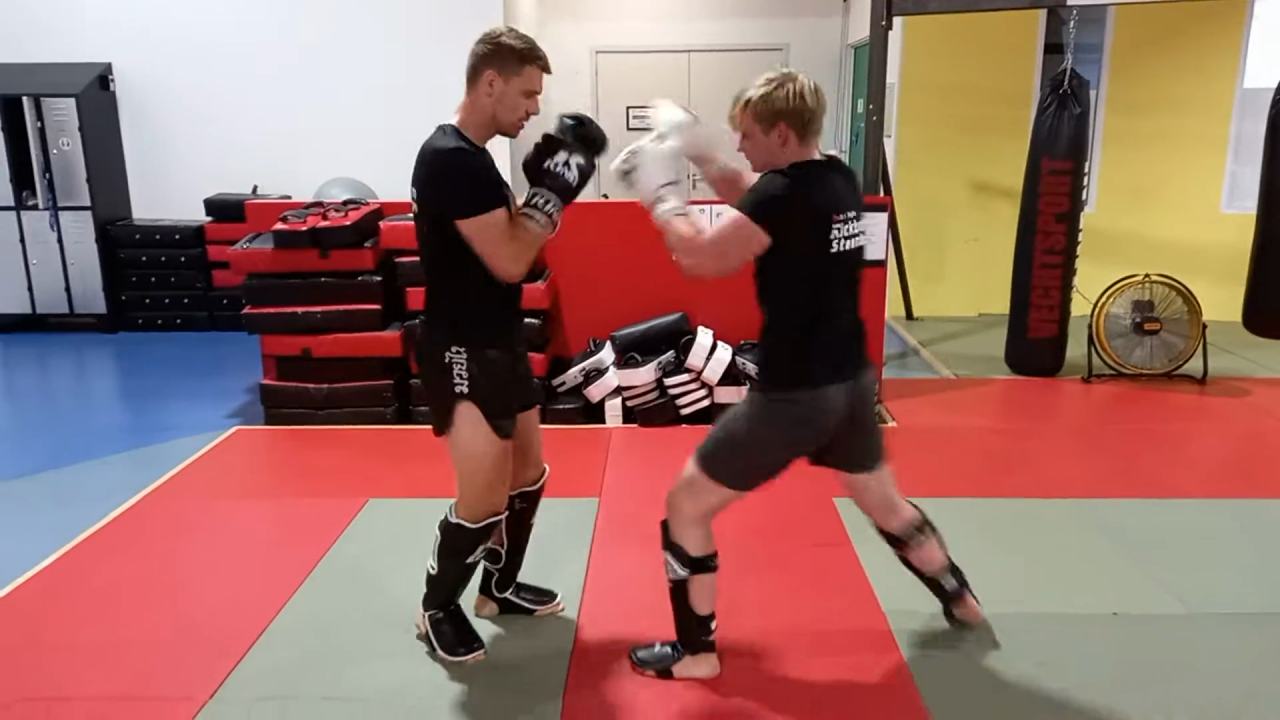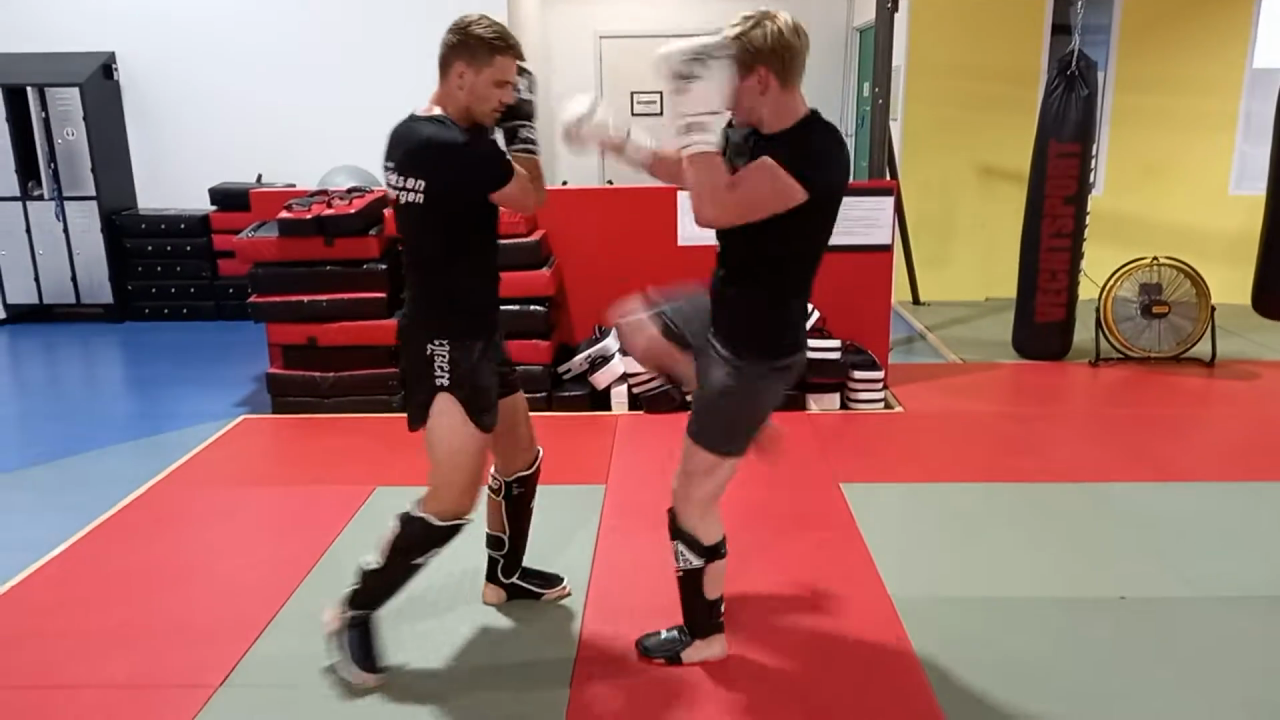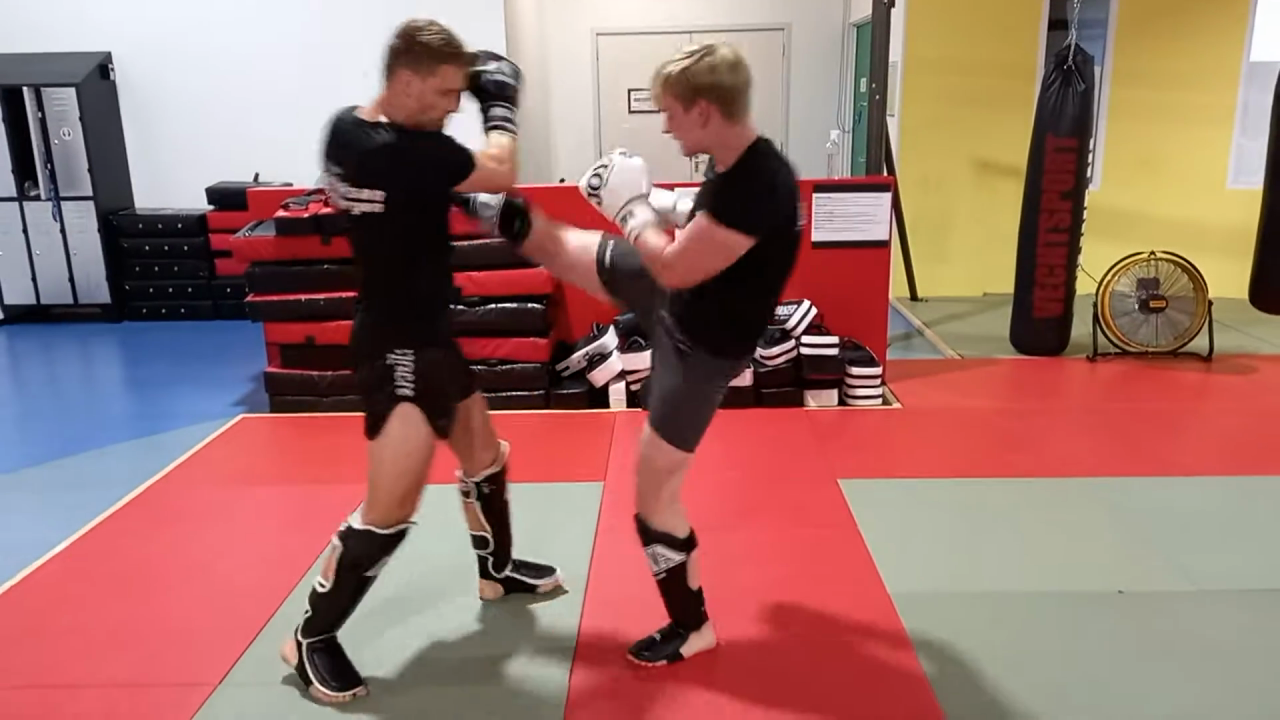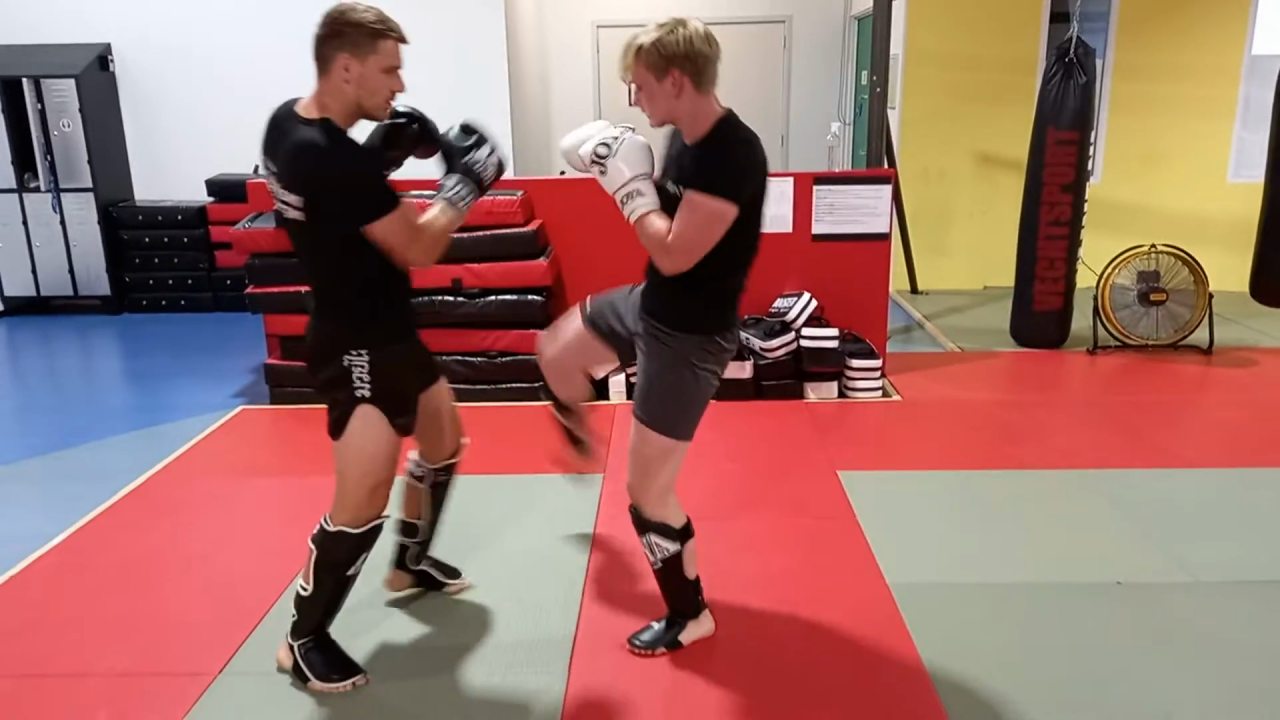
dt=0.2s
person 1, frame 1
left shoulder: (466, 152)
right shoulder: (452, 159)
left elbow: (514, 241)
right elbow: (508, 262)
left wrist: (547, 172)
right wrist: (556, 187)
left hip: (496, 342)
right hip: (461, 349)
left knee: (526, 476)
right knee: (483, 500)
left ankle: (497, 587)
right ankle: (438, 607)
person 1, frame 2
left shoulder: (413, 135)
right shoulder: (458, 150)
right elbow: (532, 198)
left wrist: (502, 124)
right wrist: (521, 126)
left hip: (468, 331)
right hip: (444, 343)
left knee: (520, 459)
right knee: (451, 502)
left ankle: (505, 576)
right ankle: (353, 610)
person 1, frame 3
left shoulder: (348, 129)
right shoulder: (412, 155)
right elbow: (498, 172)
left wrist: (438, 117)
right wrist: (500, 104)
left hip: (418, 335)
right hip: (401, 347)
left knee: (486, 454)
right knee: (390, 510)
left ankle: (497, 568)
right ankle: (310, 639)
person 1, frame 4
left shoulder: (289, 122)
right shoulder: (333, 159)
right elbow: (418, 248)
left wrist: (387, 149)
right wrist: (465, 179)
left hip: (383, 330)
right hip: (358, 344)
left knee: (443, 437)
right knee: (361, 504)
left ankle: (410, 561)
right ankle: (302, 639)
person 2, frame 1
left shoulder: (786, 194)
right shoulder: (834, 175)
left elbow: (699, 258)
right elbow: (750, 201)
left wrist: (658, 187)
right wrist: (695, 153)
left hip: (796, 394)
right hip: (850, 382)
left knee: (686, 509)
right knee: (881, 499)
left ankle: (696, 650)
right ankle: (958, 598)
person 2, frame 2
left shoulder: (816, 152)
right shoulder: (751, 129)
left elbow: (717, 208)
right elbow: (673, 166)
left wrist: (696, 112)
right wrist: (614, 136)
left hip: (758, 350)
right hip: (728, 310)
left knee: (693, 497)
right knee: (636, 326)
left ankle: (702, 633)
right ankle: (750, 424)
person 2, frame 3
left shoulder: (759, 186)
right shoulder: (732, 162)
left elbow: (677, 270)
left wrist: (630, 203)
right wrist: (673, 208)
left hip: (706, 349)
right hip: (671, 300)
left knee: (653, 493)
right knee: (546, 237)
left ankle: (693, 628)
right ankle: (500, 212)
person 2, frame 4
left shoulder: (734, 156)
right shoulder: (685, 137)
left elbow: (673, 256)
left wrist: (629, 181)
right wrist: (604, 163)
left hip: (692, 337)
right hip: (649, 305)
left knee: (649, 484)
right knee: (556, 351)
left ankle: (691, 614)
right ankle: (579, 437)
